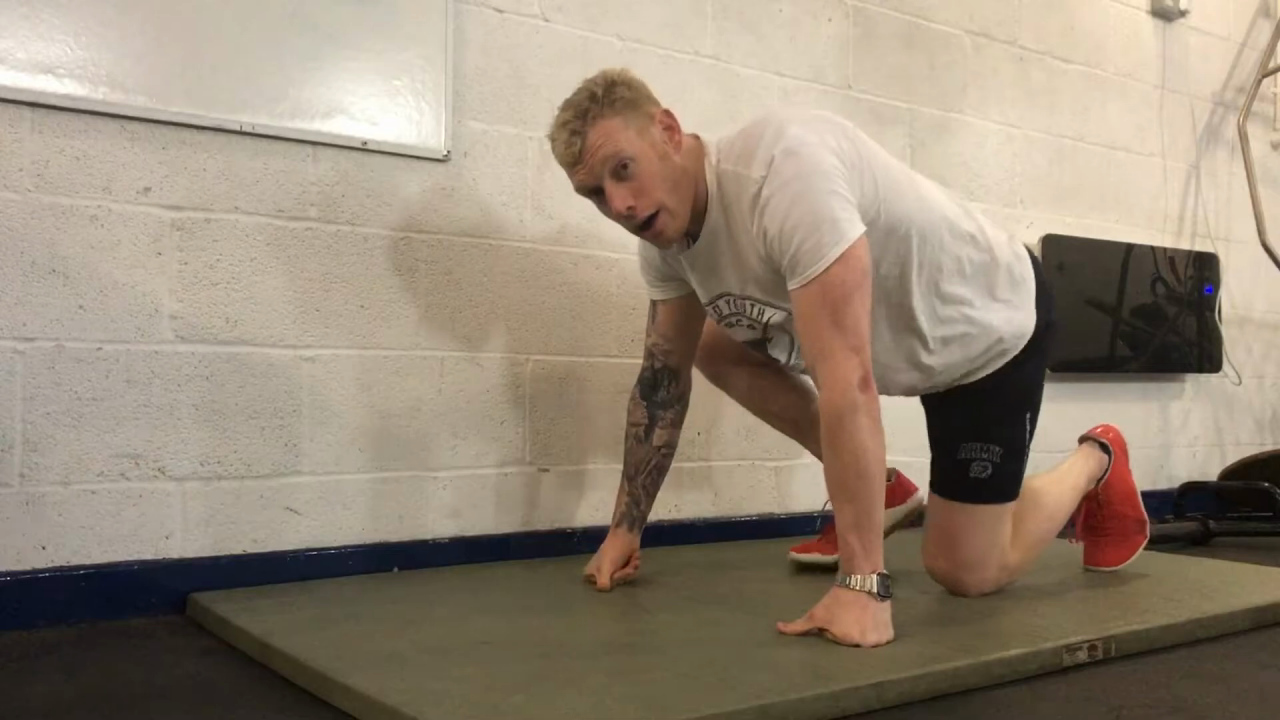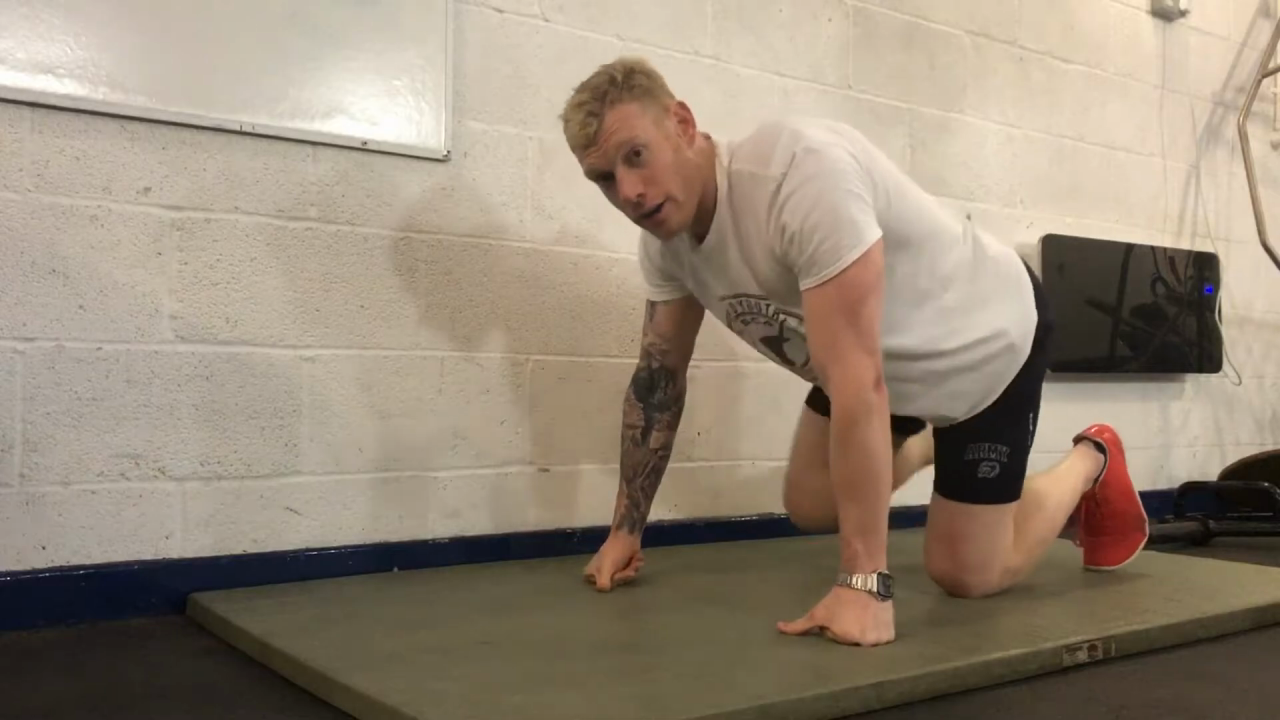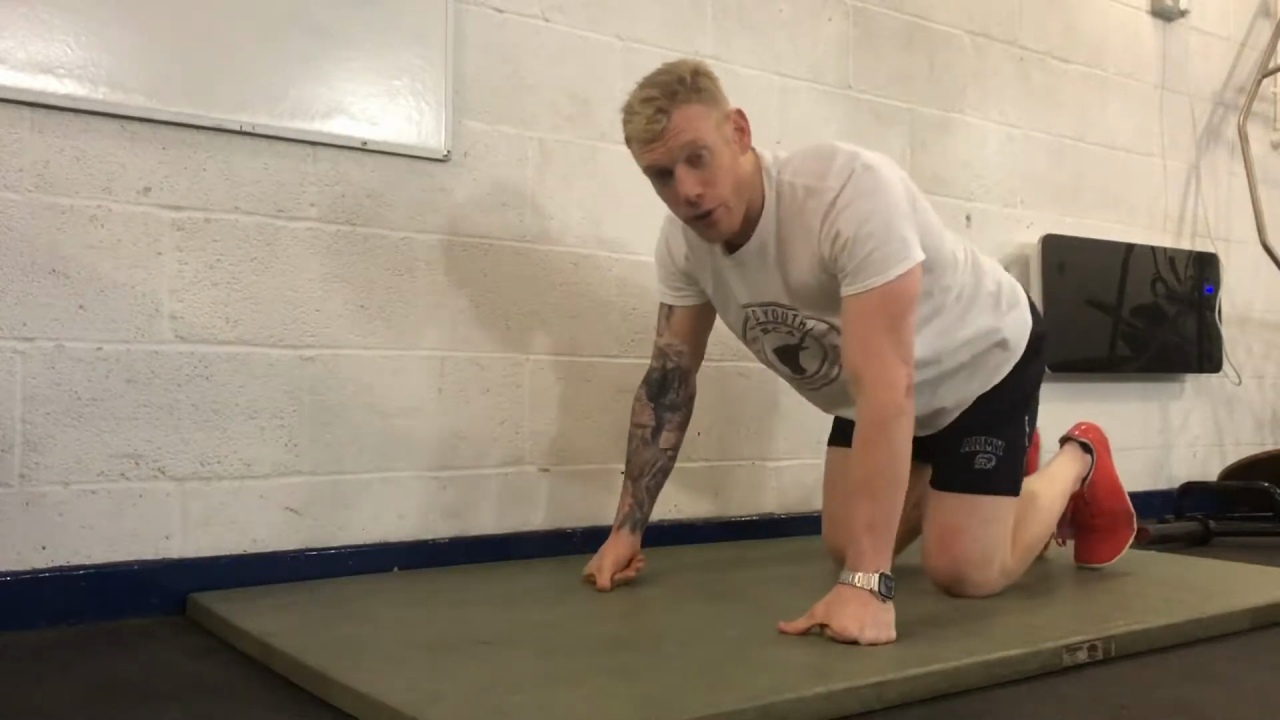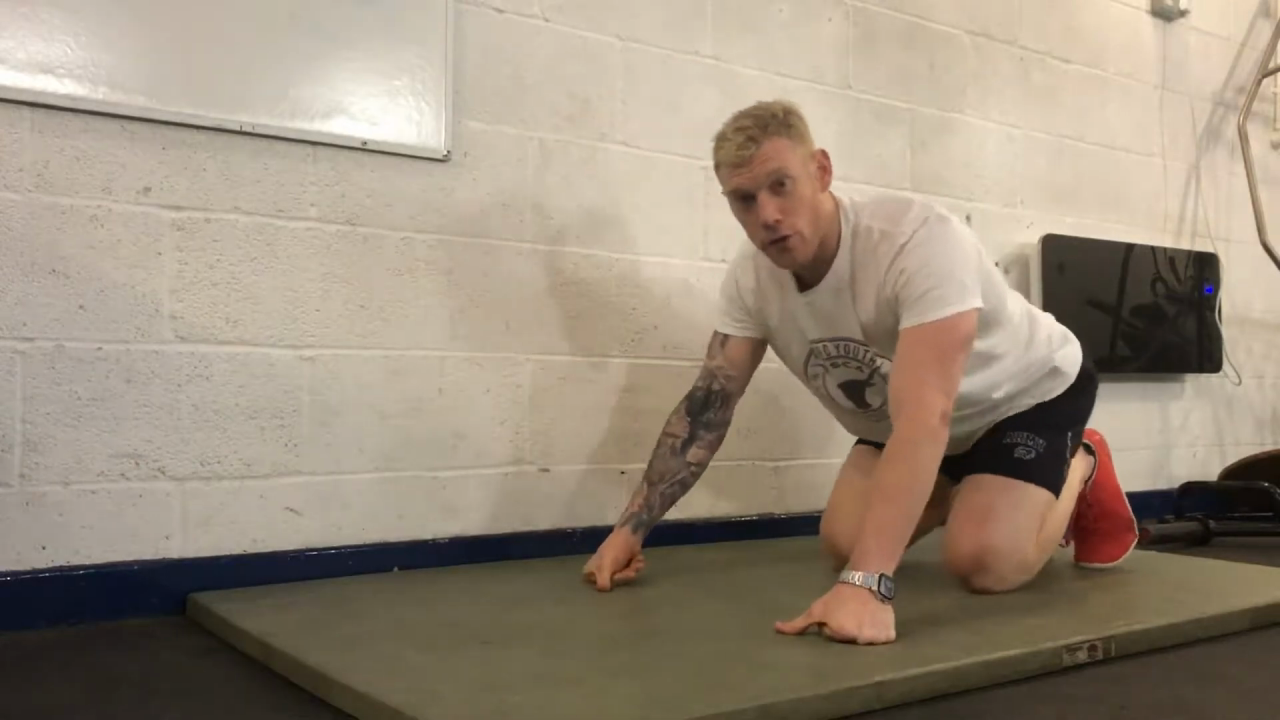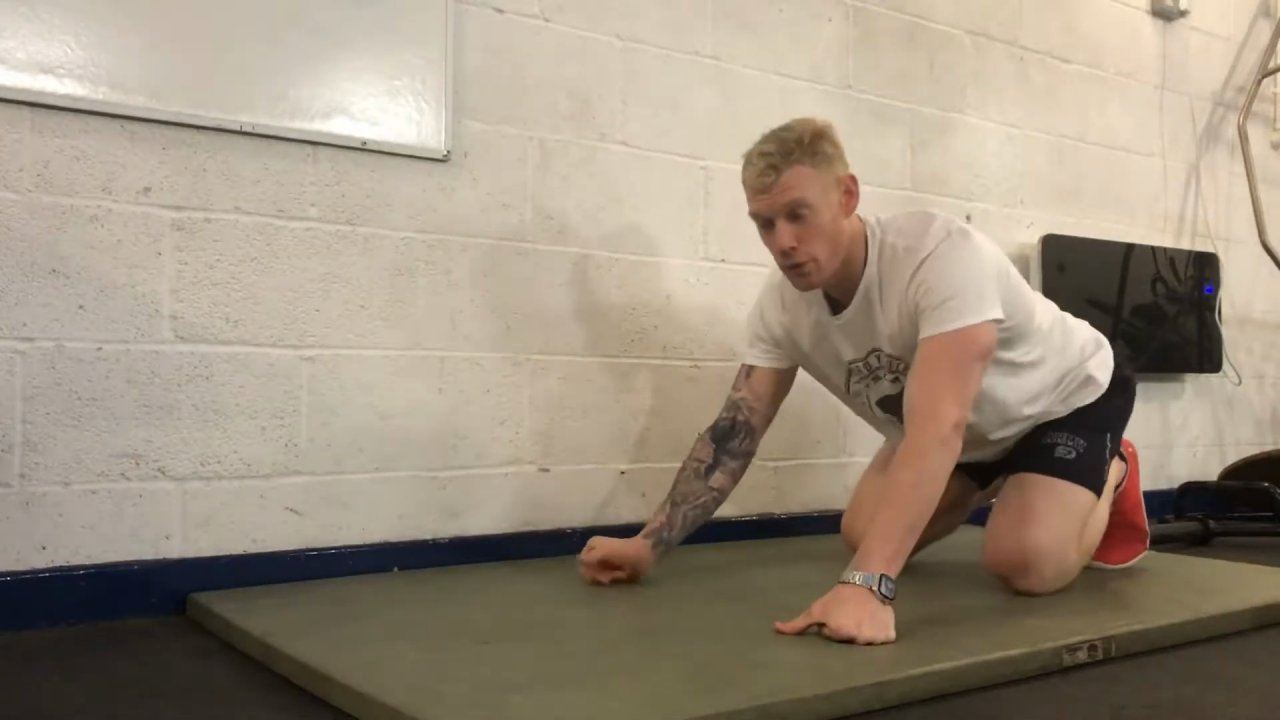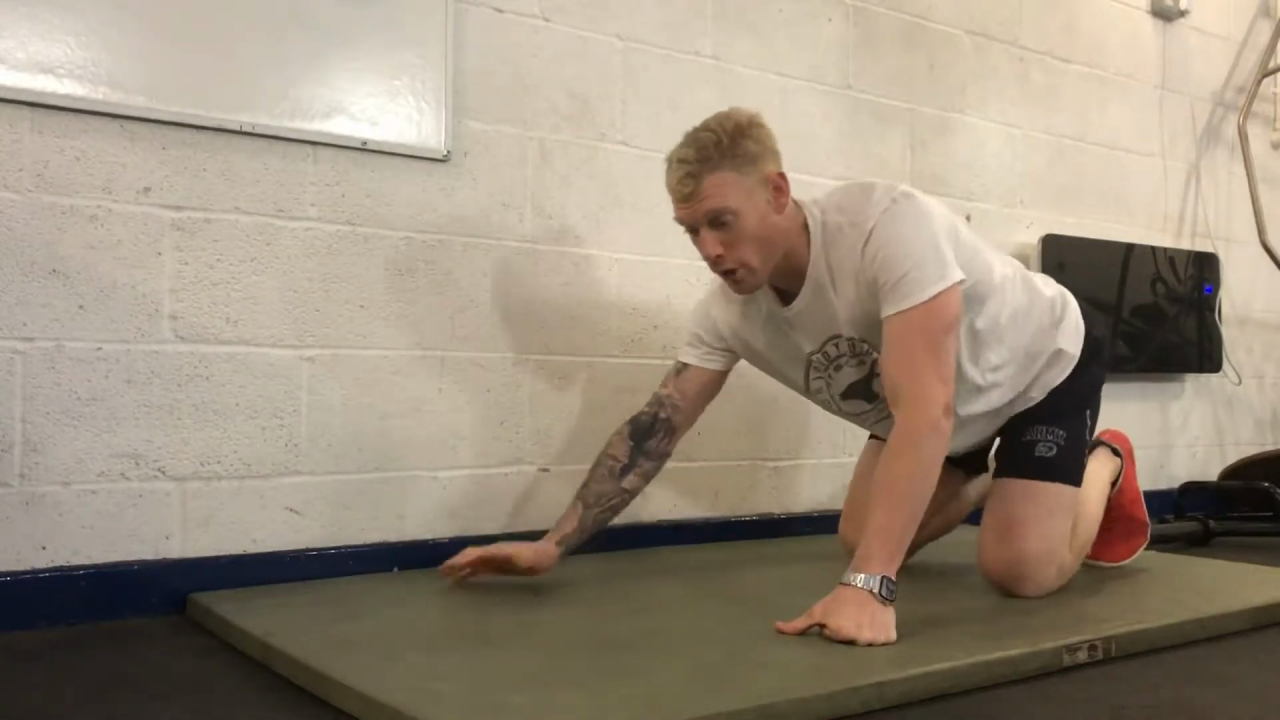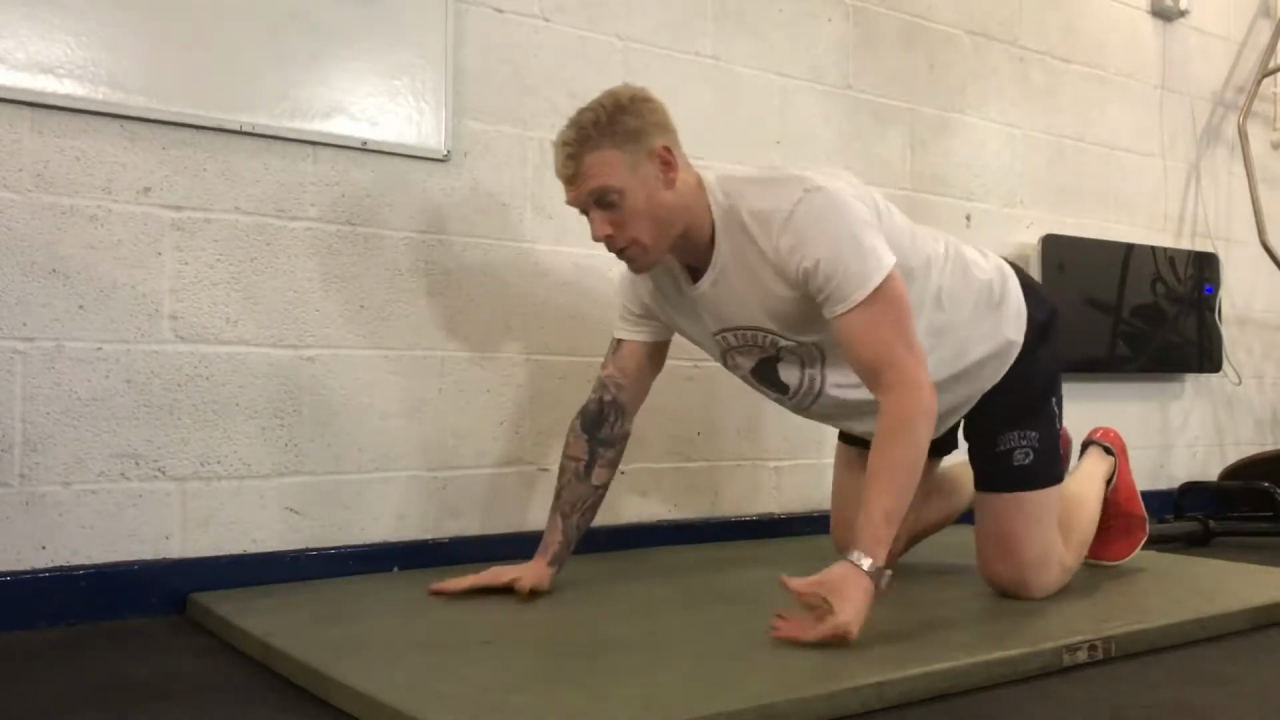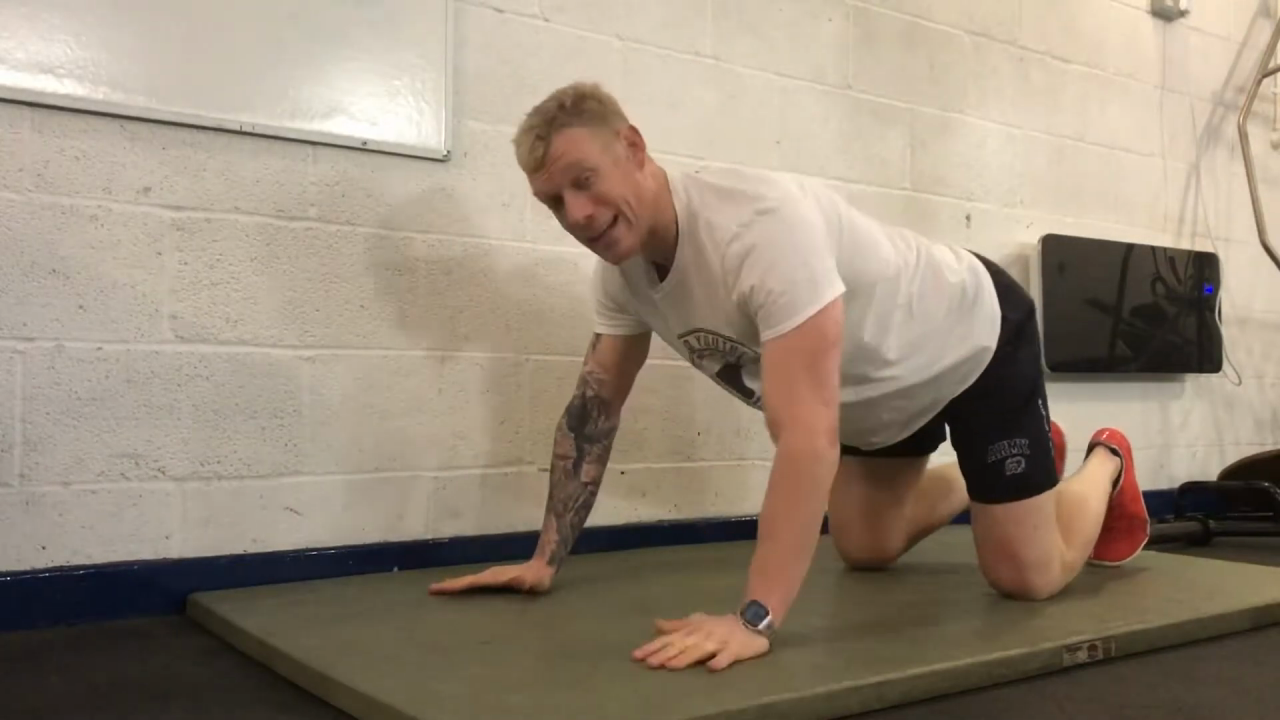
dt=0.3s
person 1, frame 1
left shoulder: (783, 170)
right shoulder: (662, 232)
left elbow: (847, 383)
right elbow: (663, 375)
left wrist: (864, 584)
right wrist: (626, 529)
left hip: (987, 324)
right hip: (894, 317)
left knee: (967, 571)
right knee: (713, 349)
left ankle: (1094, 462)
right ankle: (861, 490)
person 1, frame 2
left shoulder: (799, 172)
right shoulder: (663, 235)
left elbow: (856, 386)
right elbow: (658, 375)
left wrist: (864, 582)
right wrist: (626, 529)
left hip: (985, 339)
right hip: (881, 350)
left knee: (967, 575)
right knee: (813, 508)
left ankle: (1089, 464)
right ankle: (934, 442)
person 1, frame 3
left shoulder: (850, 191)
right shoulder: (683, 242)
left elbow: (888, 390)
right elbow: (668, 380)
left wrist: (867, 583)
right wrist: (626, 528)
left hip: (981, 356)
left knee: (964, 572)
right knee: (847, 549)
left ankle: (1075, 465)
person 1, frame 4
left shoulder: (920, 241)
right shoulder: (752, 280)
left elbow: (925, 419)
right elbow: (710, 403)
left wrist: (867, 583)
right wrist: (632, 527)
left hip: (1029, 390)
left knee: (985, 561)
right knee: (845, 540)
left ankle: (1079, 468)
right ankle: (969, 484)
person 1, frame 5
left shoulder: (944, 255)
right shoulder: (782, 305)
left elbow: (938, 427)
right elbow: (735, 431)
left wrist: (867, 585)
right wrist: (648, 544)
left hip: (1071, 395)
right hip: (969, 432)
left knee: (1026, 563)
right knee: (866, 538)
left ankle: (1109, 478)
right ankle: (994, 484)
person 1, frame 6
left shoulder: (892, 226)
right shoulder: (728, 304)
left elbow: (928, 411)
right elbow: (656, 425)
left wrist: (870, 584)
right wrist: (551, 545)
left hip: (1046, 361)
right hip: (946, 405)
left knee: (1020, 569)
right knee: (863, 538)
left ankle: (1101, 469)
right ankle: (991, 476)
person 1, frame 7
left shoulder: (803, 215)
right shoulder: (649, 275)
left elbow: (910, 391)
right elbow: (607, 412)
left wrist: (863, 568)
right wrist: (546, 559)
left hip: (995, 342)
right hip: (881, 392)
left knee: (1024, 574)
right knee: (864, 536)
left ankle: (1099, 464)
right ankle: (993, 475)
person 1, frame 8
left shoulder: (761, 225)
right shoulder: (620, 268)
left elbow: (807, 437)
right elbow: (594, 408)
left wrist: (755, 615)
right wrist: (546, 558)
left hip: (971, 340)
right hip: (876, 383)
left knee: (1028, 576)
right knee: (865, 550)
left ankle: (1105, 465)
right ankle: (1007, 469)
